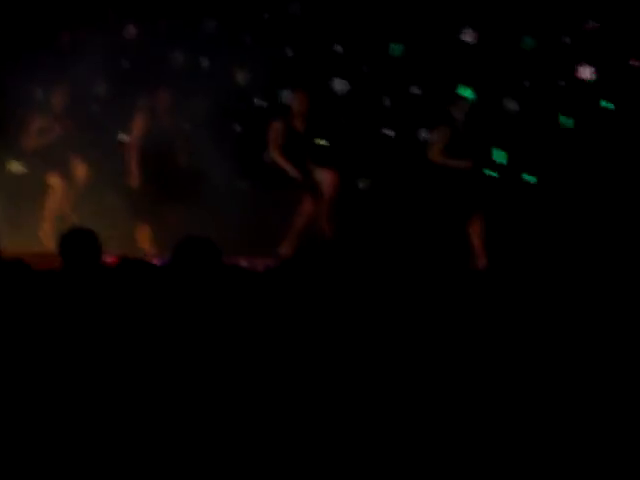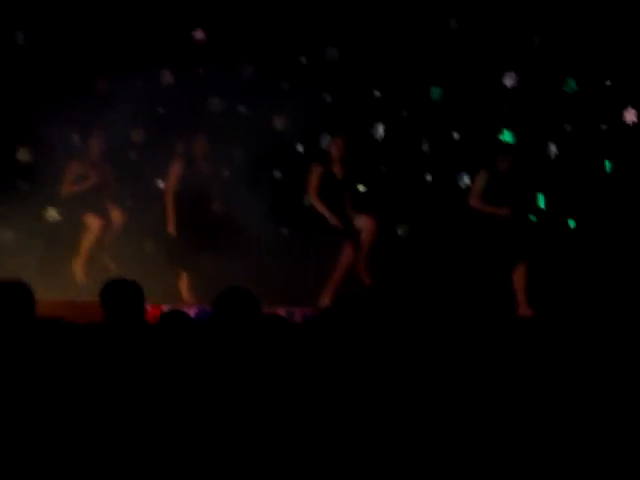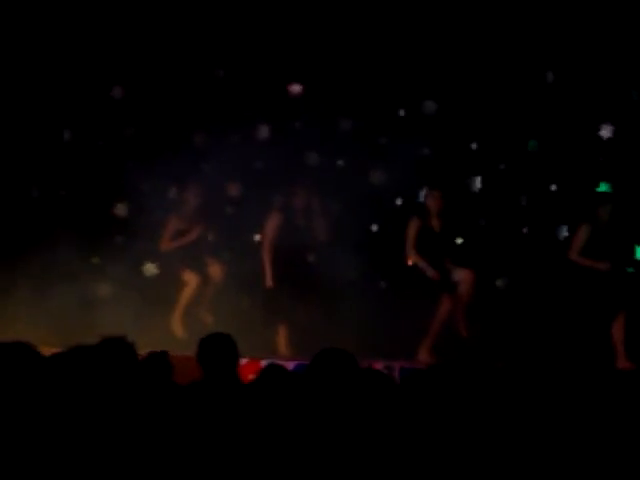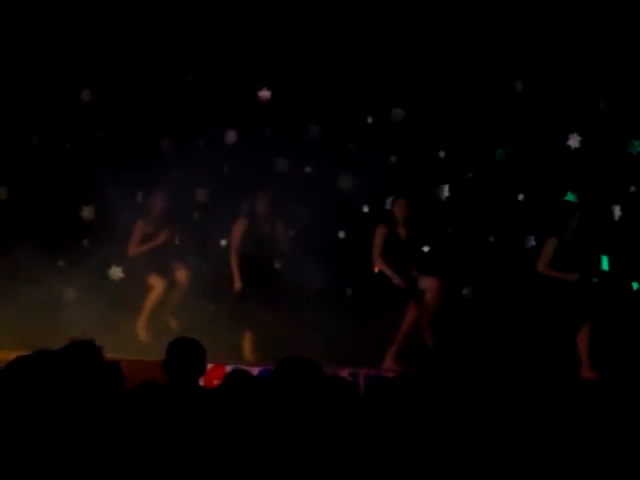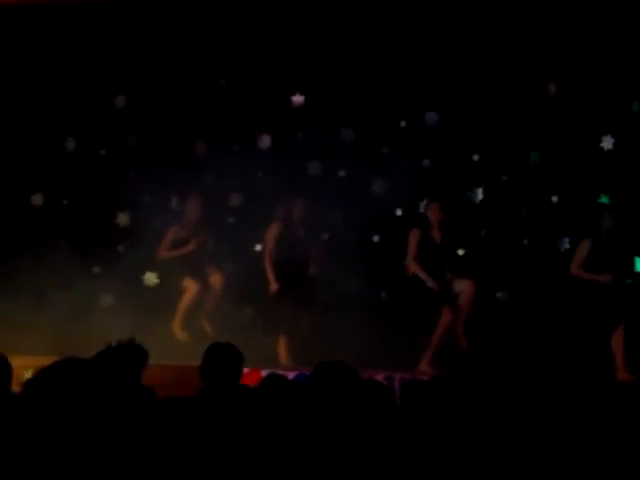
dt=0.5s
person 1, frame 1
left shoulder: (306, 125)
right shoulder: (281, 123)
right elbow: (273, 151)
left wrist: (311, 166)
right wrist: (291, 169)
left hip: (303, 170)
right hip: (284, 170)
person 1, frame 2
left shoulder: (345, 171)
right shoulder: (319, 168)
right elbow: (312, 197)
left wrist: (350, 213)
right wrist: (330, 216)
left hip: (342, 217)
right hip: (323, 216)
left ankle: (328, 296)
person 1, frame 3
left shoulder: (443, 224)
right shoulder: (417, 221)
left elbow: (445, 252)
right elbow: (410, 250)
left wrist: (449, 266)
right wrist: (428, 268)
left hip: (440, 269)
right hip: (421, 269)
left knee: (460, 286)
person 1, frame 4
left shoulder: (408, 232)
right shoulder: (384, 229)
right elbow: (376, 258)
left wrist: (414, 272)
right wrist: (394, 276)
left hip: (406, 277)
right hip: (388, 277)
person 1, frame 5
left shoulder: (443, 235)
right shoulder: (418, 232)
left elbow: (444, 262)
right elbow: (410, 261)
left wrist: (449, 275)
right wrist: (428, 279)
left hip: (442, 280)
right hip: (423, 281)
left knee: (463, 294)
person 2, frame 1
left shoulder: (171, 120)
right shoulder: (144, 117)
left elbow: (178, 143)
right elbow: (134, 144)
left wrist: (180, 157)
right wrist: (135, 172)
left hip: (165, 168)
right hip: (147, 167)
right knee: (148, 201)
right ankle: (145, 235)
person 2, frame 2
left shoulder: (207, 165)
right shoulder: (181, 163)
left elbow: (210, 192)
right elbow: (170, 192)
left wrist: (215, 204)
right wrist: (171, 220)
left hip: (201, 216)
right hip: (184, 216)
right knee: (185, 248)
right ankle: (185, 283)
person 2, frame 3
left shoulder: (308, 218)
right shoulder: (278, 216)
left elbow: (322, 237)
right elbow: (267, 245)
left wrist: (316, 213)
right wrist: (268, 273)
left hip: (301, 269)
right hip: (282, 269)
right knee: (286, 302)
right ankle: (283, 339)
person 2, frame 4
left shoulder: (272, 225)
right shoulder: (244, 223)
left elbow: (283, 249)
right elbow: (234, 252)
left wrist: (281, 233)
right wrist: (237, 278)
left hip: (267, 275)
right hip: (249, 275)
right knee: (254, 307)
right ankle: (248, 345)
person 2, frame 5
left shoulder: (305, 231)
right shoulder: (278, 227)
left elbow: (312, 256)
right elbow: (267, 256)
right wrist: (272, 280)
left hip: (301, 279)
right hip: (284, 279)
right knee: (288, 310)
right ankle: (283, 348)
person 3, frame 1
left shoulder: (465, 131)
right shoulder: (446, 130)
right elbow: (433, 155)
left wrist: (473, 163)
right wrist: (459, 163)
left hip: (464, 180)
right hip: (449, 181)
left knee: (475, 216)
left ankle: (480, 258)
person 3, frame 2
left shoulder: (509, 179)
right shoulder: (485, 175)
right elbow: (473, 201)
right wrist: (498, 211)
left hip: (506, 227)
right hip: (489, 227)
left knee: (519, 261)
left ankle: (522, 305)
person 3, frame 3
left shoulder: (610, 231)
right shoulder: (587, 228)
left elbow: (612, 256)
right elbow: (573, 255)
right wrist: (597, 265)
left hip: (606, 280)
right hip: (590, 280)
left knee: (618, 314)
left ankle: (621, 358)
person 3, frame 4
left shoulder: (578, 243)
right shoulder: (555, 241)
left elbow: (580, 268)
right elbow: (540, 268)
right wrist: (566, 276)
left hip: (574, 293)
right hip: (557, 293)
left knee: (583, 324)
left ankle: (585, 368)
person 3, frame 5
left shoulder: (611, 243)
right shoulder: (589, 242)
right elbow: (574, 269)
right wrist: (599, 278)
left hip: (608, 293)
right hip: (592, 294)
left knee: (618, 326)
left ankle: (621, 370)
person 4, frame 1
left shoulder: (66, 121)
right shoulder: (41, 119)
left elbow: (71, 143)
right elbow: (28, 144)
left wrist: (73, 155)
right wrist: (51, 136)
left hip: (62, 155)
right hip: (43, 159)
left knee: (82, 171)
right knee: (60, 184)
left ankle: (66, 204)
right ankle: (46, 228)
person 4, frame 2
left shoulder: (103, 166)
right shoulder: (77, 165)
left elbow: (110, 188)
right elbow: (64, 191)
left wrist: (109, 200)
right wrist: (88, 183)
left hip: (99, 201)
right hip: (80, 203)
left knee: (118, 217)
right knee: (98, 224)
left ankle: (104, 251)
right ankle: (79, 262)
person 4, frame 3
left shoulder: (198, 217)
right shoulder: (176, 219)
left elbow: (202, 240)
right elbow: (164, 246)
right wrist: (188, 237)
left hip: (195, 254)
right hip: (178, 257)
left knee: (217, 272)
right knee: (194, 280)
left ankle: (203, 307)
right ankle: (176, 318)
person 4, frame 4
left shoulder: (166, 222)
right shoulder: (143, 223)
left elbow: (171, 244)
right elbow: (131, 251)
right wrist: (157, 241)
left hip: (163, 258)
right hip: (144, 261)
left knee: (184, 276)
right knee: (160, 285)
left ankle: (169, 312)
right ankle: (141, 322)
person 4, frame 5
left shoulder: (201, 229)
right shoulder: (176, 229)
right elbow: (161, 254)
right wrist: (186, 249)
left hip: (196, 263)
right hip: (179, 266)
left knee: (218, 280)
right knee: (194, 287)
left ankle: (204, 317)
right ankle: (177, 323)
